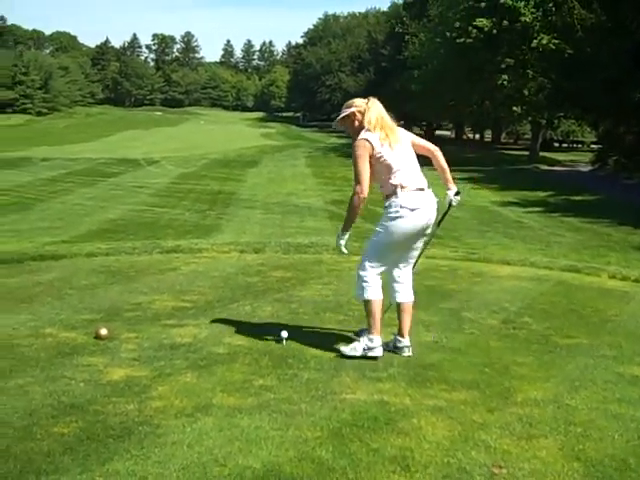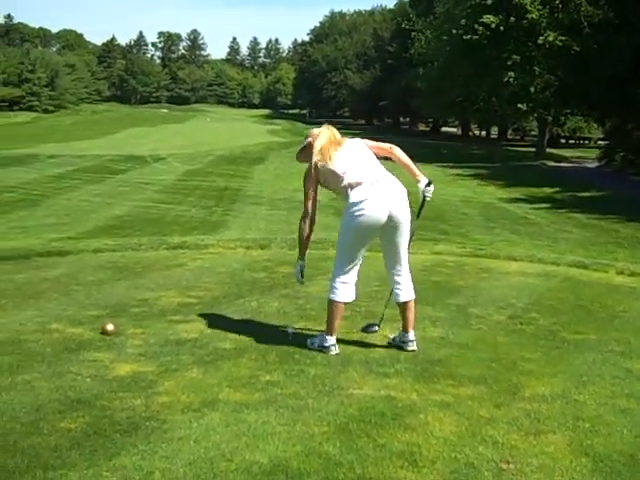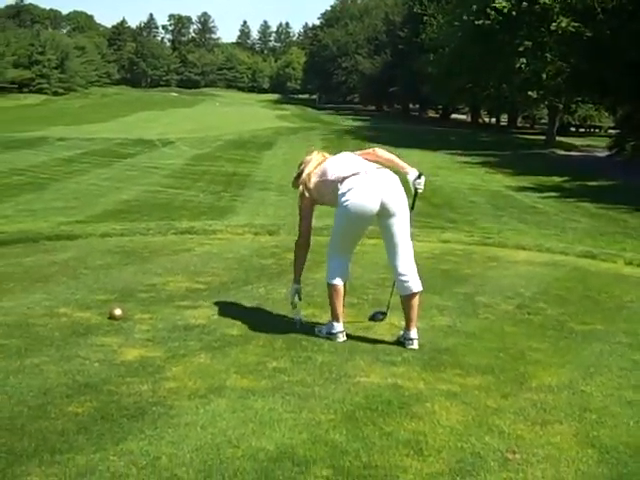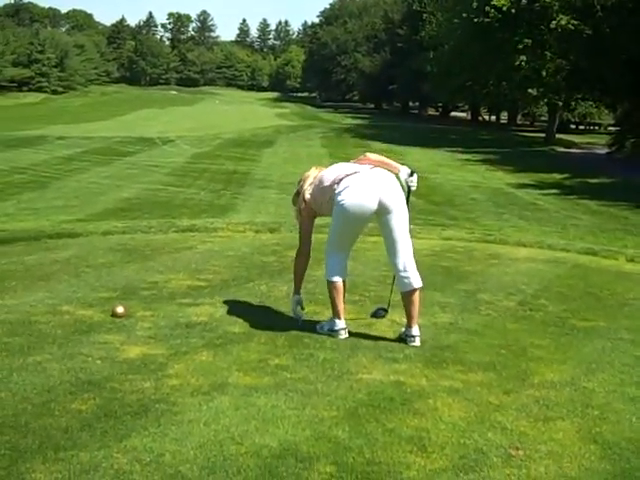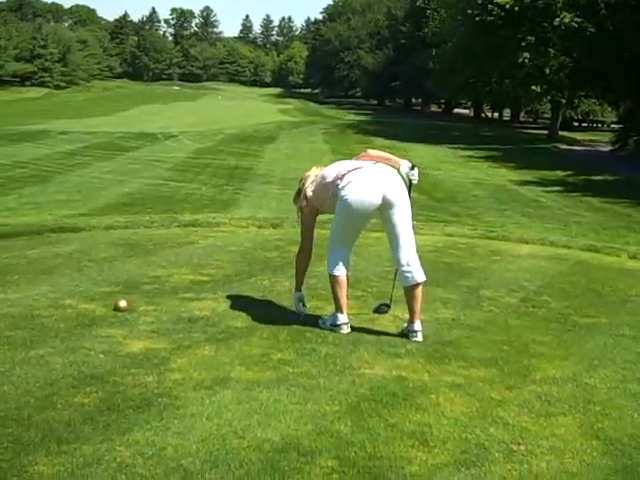
dt=0.4s
person 1, frame 1
left shoulder: (363, 142)
right shoulder: (397, 132)
left elbow: (361, 192)
right elbow: (433, 152)
left wrist: (344, 231)
right wrist: (450, 186)
left hip: (404, 208)
right hip: (427, 203)
left knee: (368, 271)
right knee: (400, 271)
left ankle: (372, 339)
right ankle: (402, 339)
person 1, frame 2
left shoulder: (315, 166)
right shoulder: (356, 143)
left elbow: (308, 217)
right elbow: (393, 149)
left wrist: (301, 259)
right wrist: (420, 178)
left hip: (366, 203)
right hip: (396, 194)
left knee: (344, 273)
right knee: (399, 269)
left ankle: (328, 339)
right ankle: (408, 335)
person 1, frame 3
left shoulder: (310, 186)
right shoulder: (346, 157)
left elbow: (303, 240)
right elbow: (375, 152)
left wrist: (296, 282)
right wrist: (409, 171)
left hip: (357, 194)
right hip: (390, 185)
left knee: (338, 257)
right knee: (404, 262)
left ankle: (336, 326)
right ankle: (411, 333)
person 1, frame 4
left shoulder: (308, 199)
right shoulder: (342, 167)
left elbow: (303, 252)
right elbow: (367, 157)
left wrist: (296, 293)
right wrist: (401, 170)
left hip: (354, 194)
right hip: (387, 183)
left knee: (336, 255)
right knee: (404, 259)
left ankle: (338, 323)
right ankle: (412, 330)
person 1, frame 5
left shoulder: (311, 197)
right shoulder: (342, 166)
left elbow: (305, 249)
right elbow: (368, 153)
left wrist: (298, 289)
right wrist: (402, 164)
left hip: (357, 190)
right hip: (390, 179)
left knee: (338, 252)
right knee: (407, 255)
left ankle: (340, 318)
right ankle: (414, 325)
